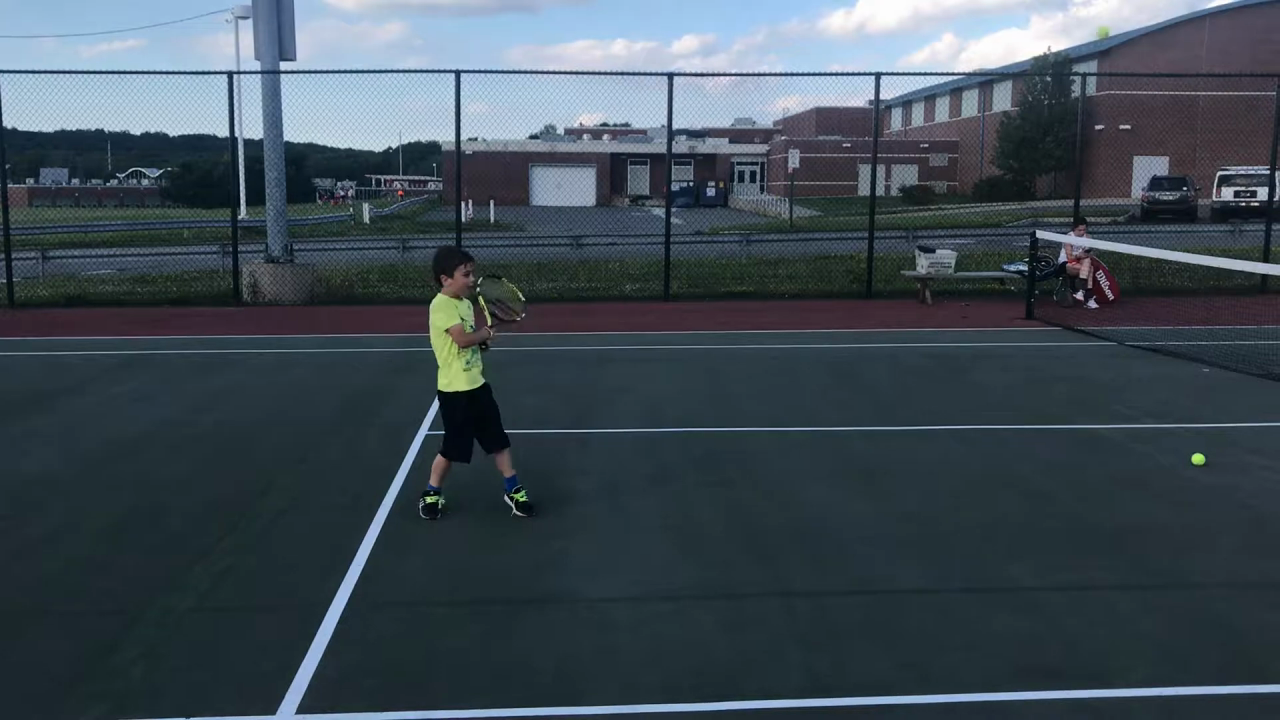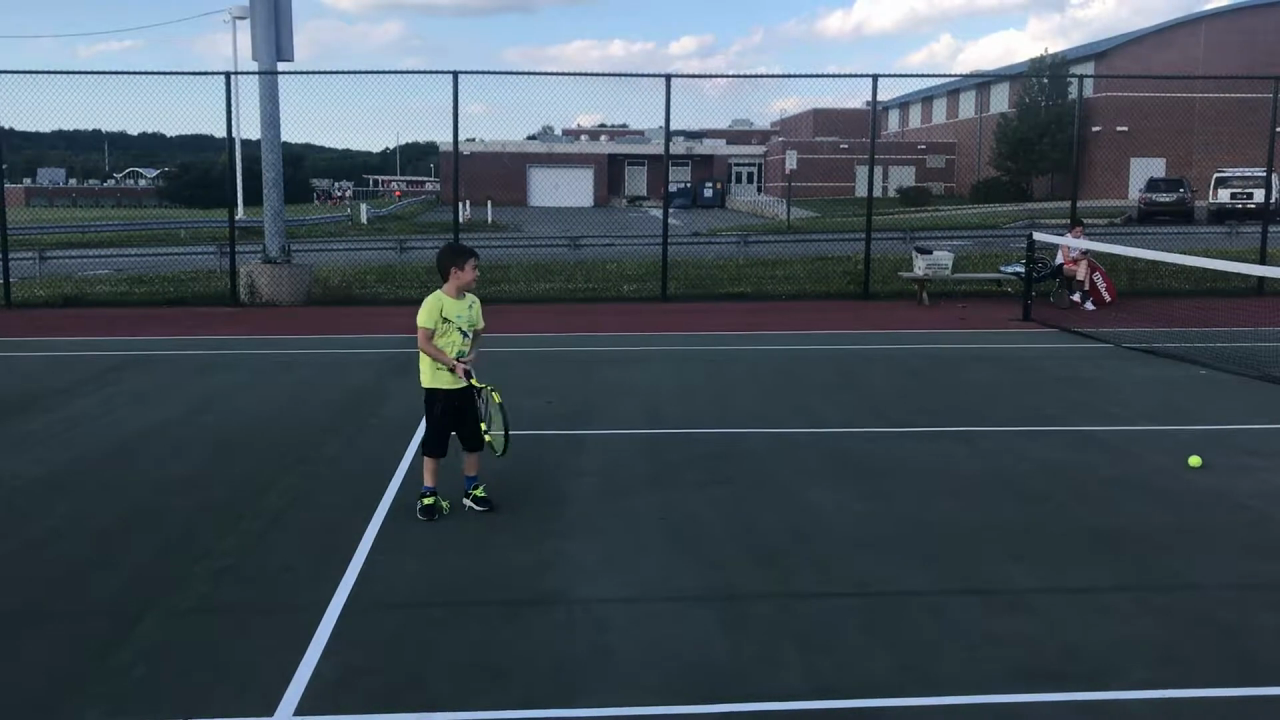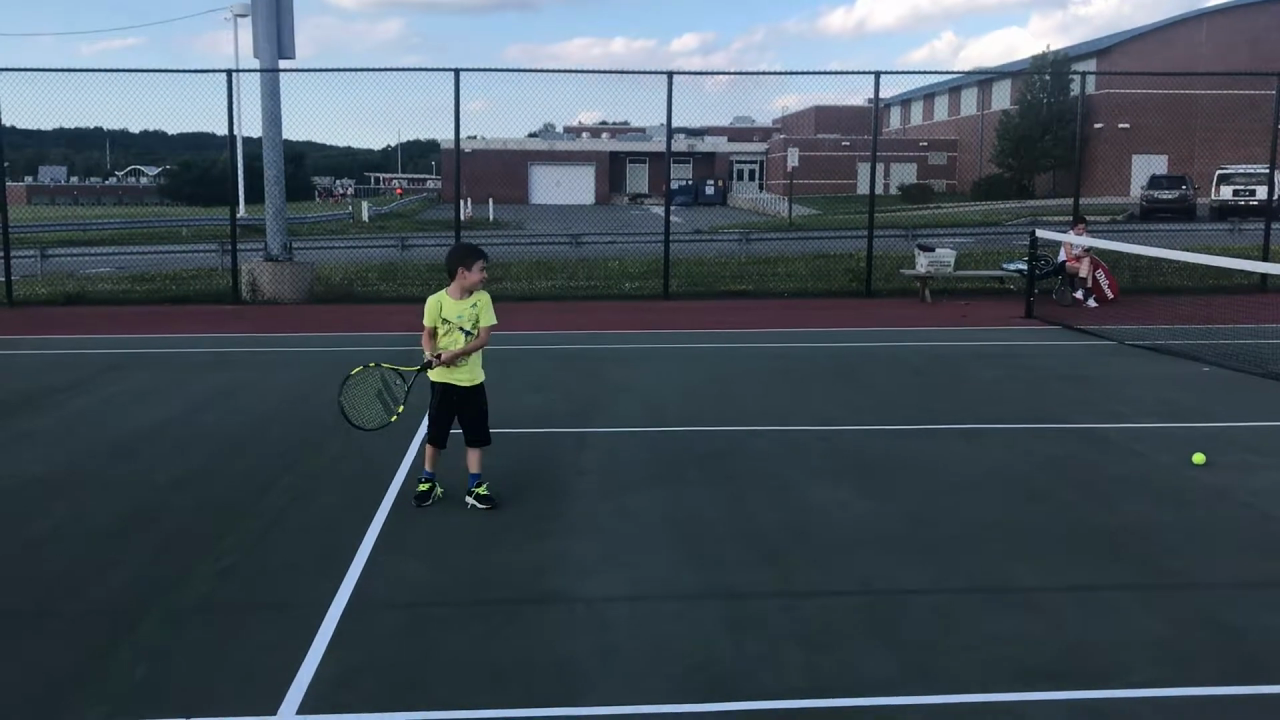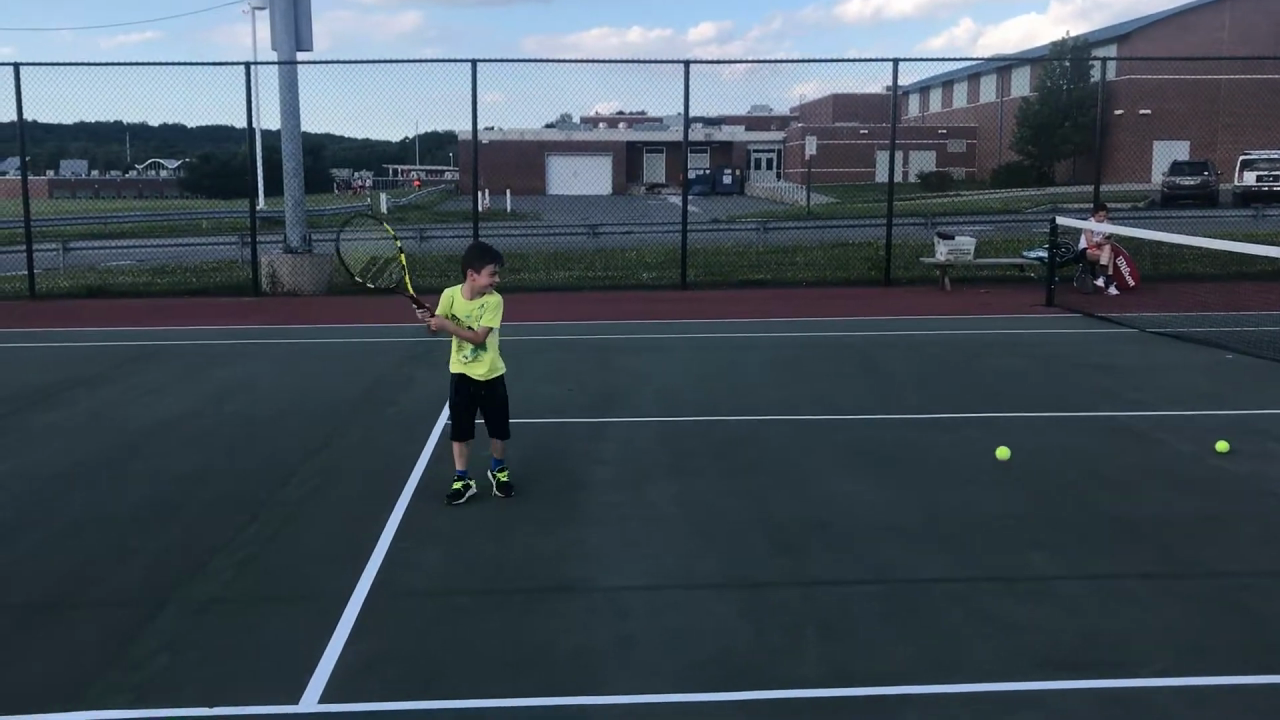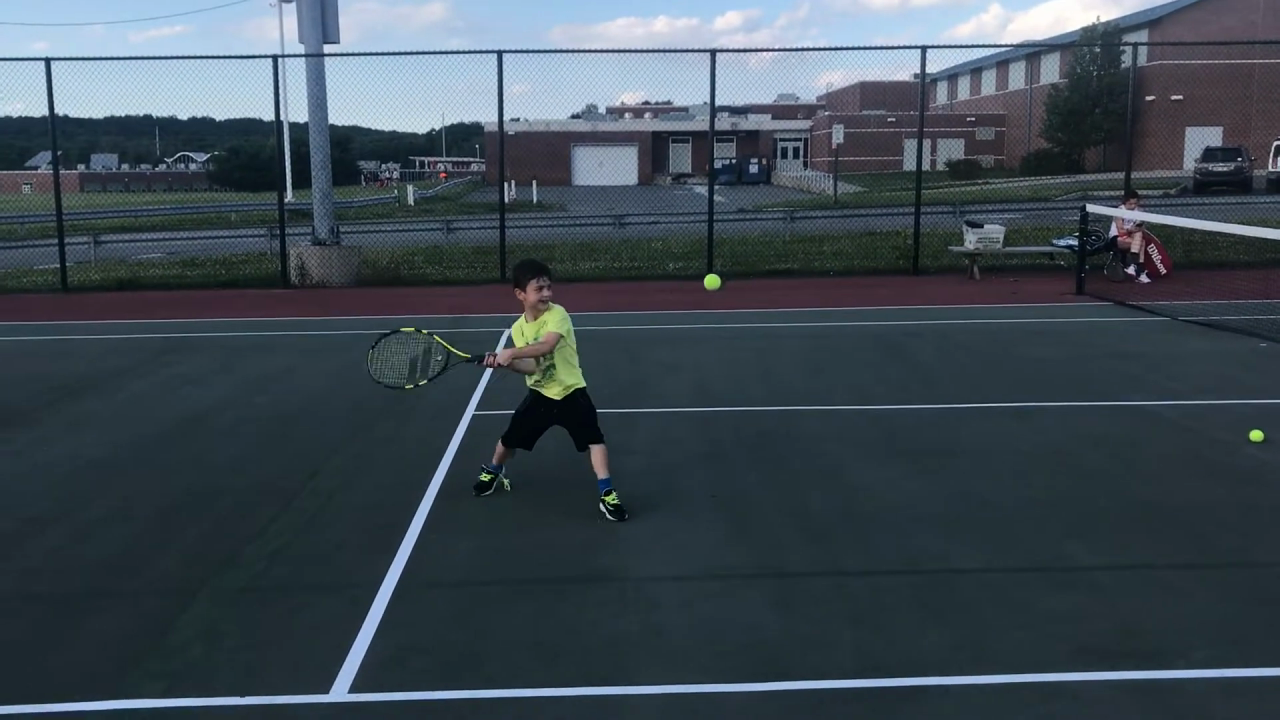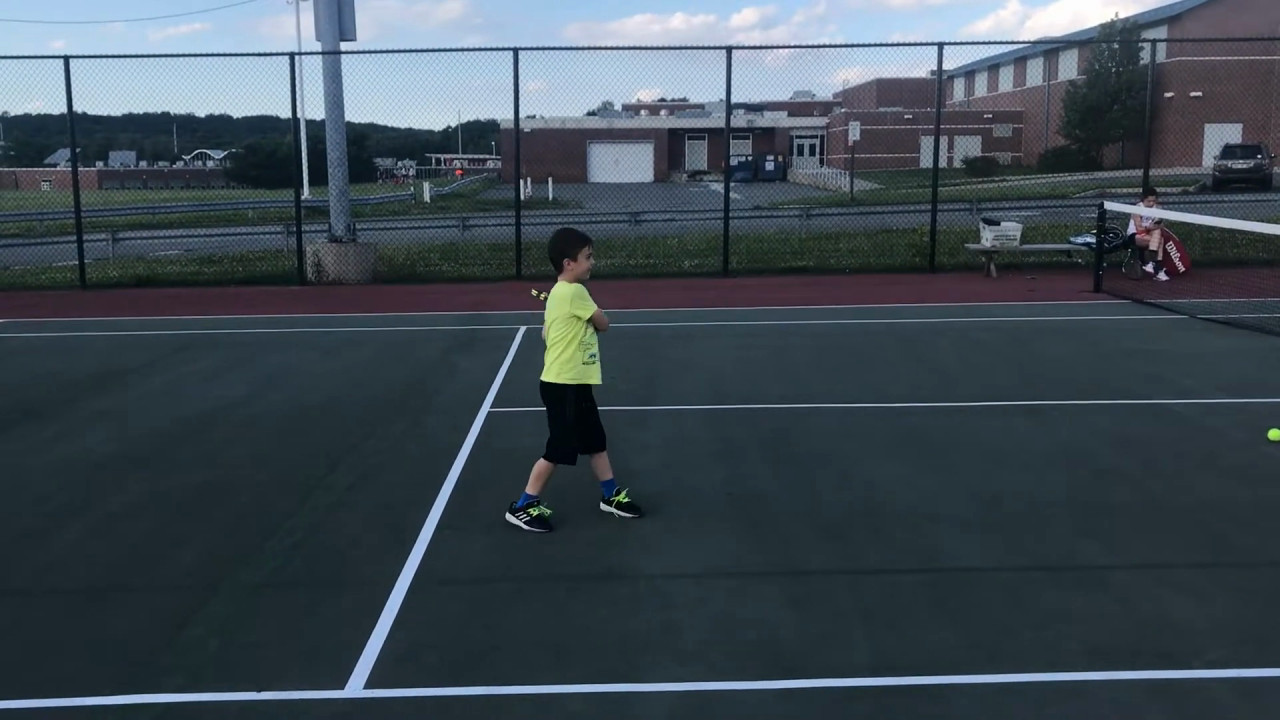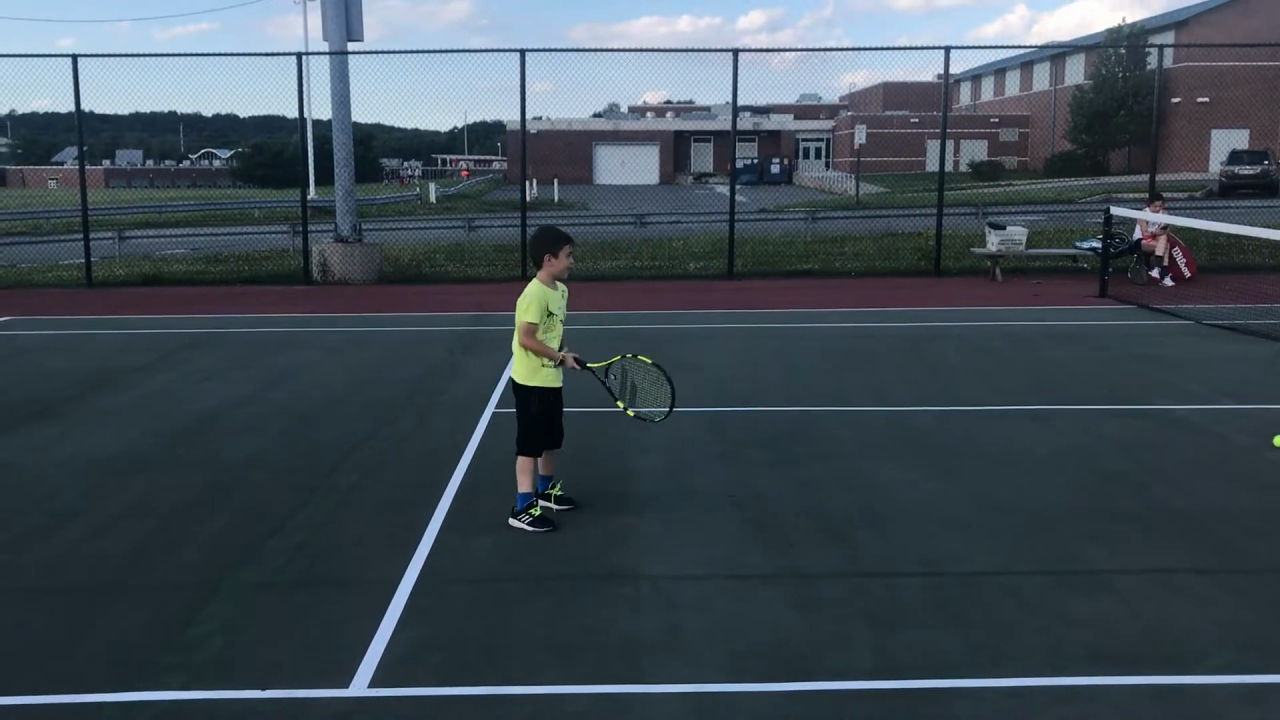
dt=0.5s
person 1, frame 1
left shoulder: (466, 302)
right shoulder: (442, 304)
right elbow: (463, 338)
left wrist: (480, 338)
right wrist: (486, 333)
left hip: (476, 384)
right hip: (454, 389)
left knee: (498, 439)
right knee: (454, 446)
left ankle: (513, 490)
right ankle: (432, 494)
person 1, frame 2
left shoulder: (473, 302)
right shoulder: (433, 303)
right elbow: (424, 343)
left wrist: (468, 358)
right wrist: (452, 363)
left hip: (465, 383)
right hip: (438, 384)
left knee: (473, 439)
right knee: (434, 441)
left ankle: (472, 489)
right ankle: (428, 495)
person 1, frame 3
left shoulder: (483, 299)
right shoulder: (436, 301)
left elbow: (484, 337)
right elbow: (428, 335)
left wrist: (456, 353)
right wrist: (430, 354)
left hip: (472, 380)
right hip: (443, 379)
left knee: (476, 435)
right knee: (435, 434)
left ankle: (475, 488)
right ankle: (428, 481)
person 1, frame 4
left shoulder: (494, 301)
right shoulder: (450, 295)
left elbow: (479, 337)
right elbow: (440, 324)
left wrist: (448, 326)
right wrist: (430, 319)
left hip: (491, 372)
right hip: (462, 372)
left knee: (499, 428)
right knee: (460, 427)
left ankle: (498, 469)
right ankle: (462, 479)
person 1, frame 5
left shoulder: (556, 314)
right shoulder: (519, 329)
left elbow: (546, 346)
right elbow: (532, 367)
left wrist: (512, 353)
right wrist: (505, 362)
left hip: (571, 390)
right hip: (540, 394)
left knee: (594, 438)
right knee: (513, 439)
left ankle: (607, 494)
right ankle: (493, 471)
person 1, frame 6
left shoulder: (560, 292)
right shoulder: (574, 292)
left elbow: (547, 332)
right elbow: (602, 323)
right wrist: (600, 315)
left hip: (576, 382)
right hip: (562, 385)
left knee: (595, 441)
right knee: (559, 449)
left ankle: (611, 494)
right ankle: (525, 506)
person 1, frame 7
left shoulder: (560, 290)
right shoulder: (533, 294)
right elbow: (525, 338)
left wrist: (562, 354)
right wrist: (558, 355)
left hip: (552, 379)
right hip: (530, 381)
left knee: (551, 438)
right knee: (530, 442)
left ankle: (545, 489)
right ankle: (525, 506)
